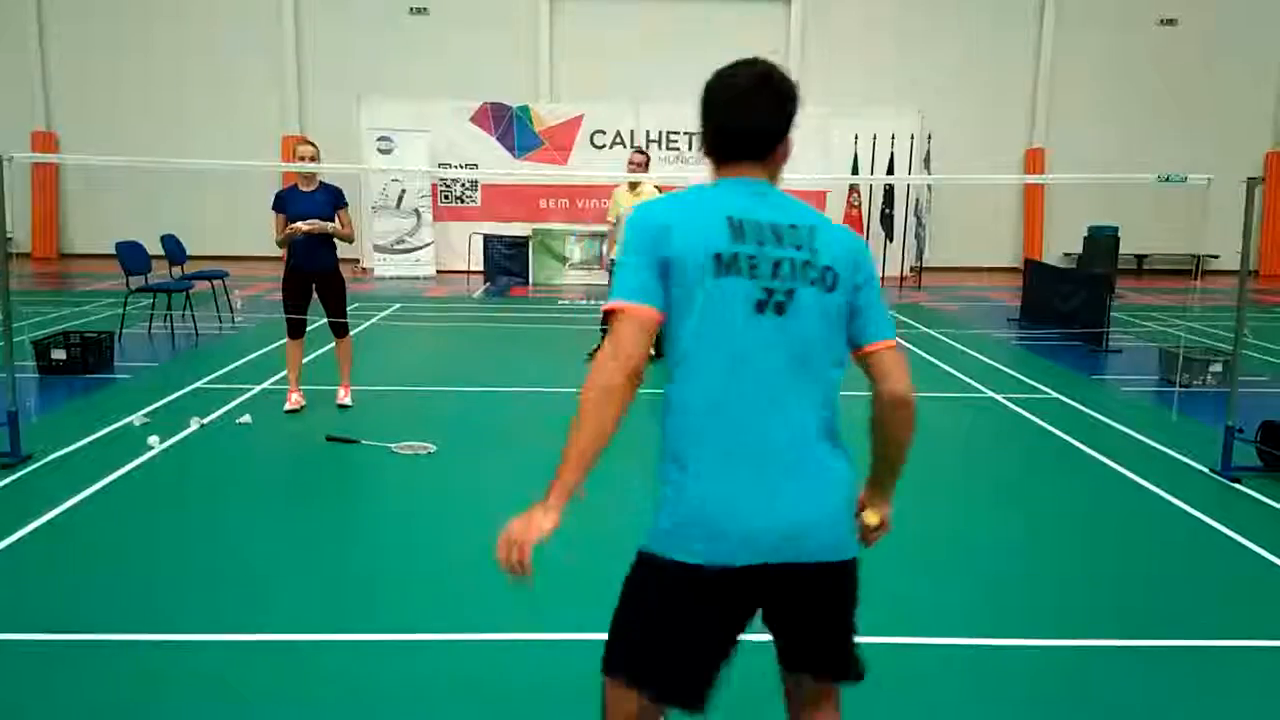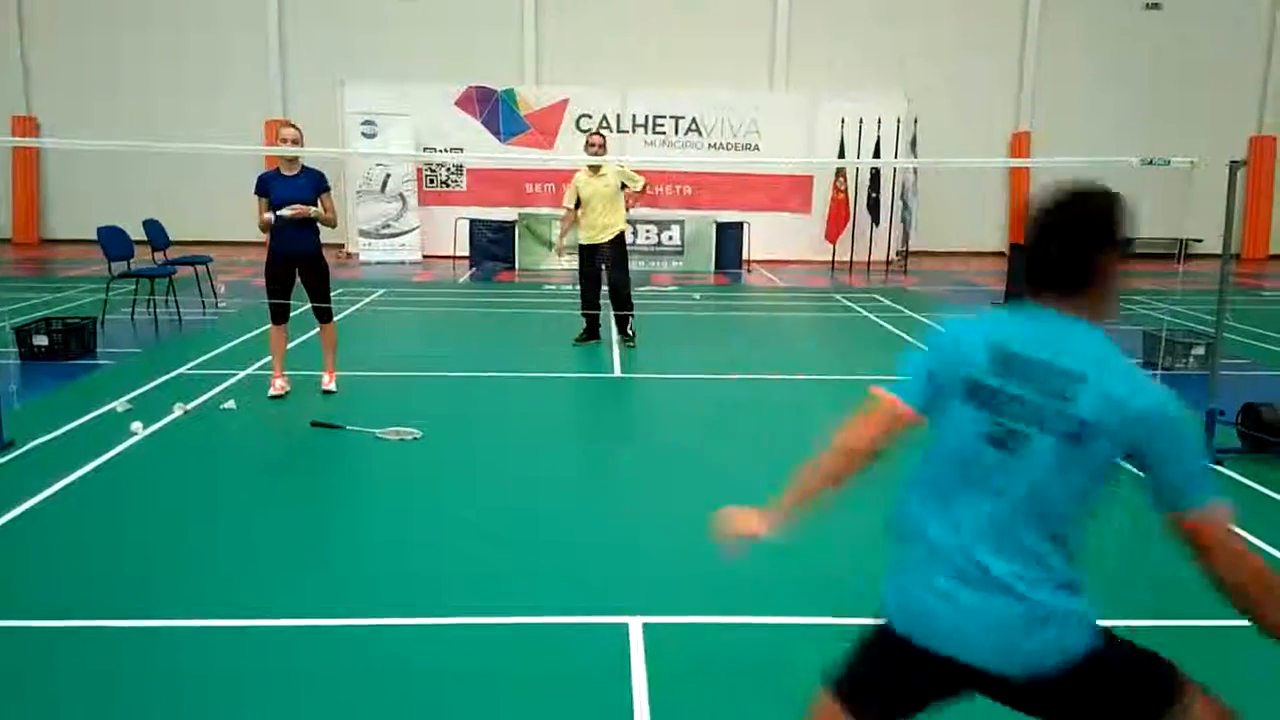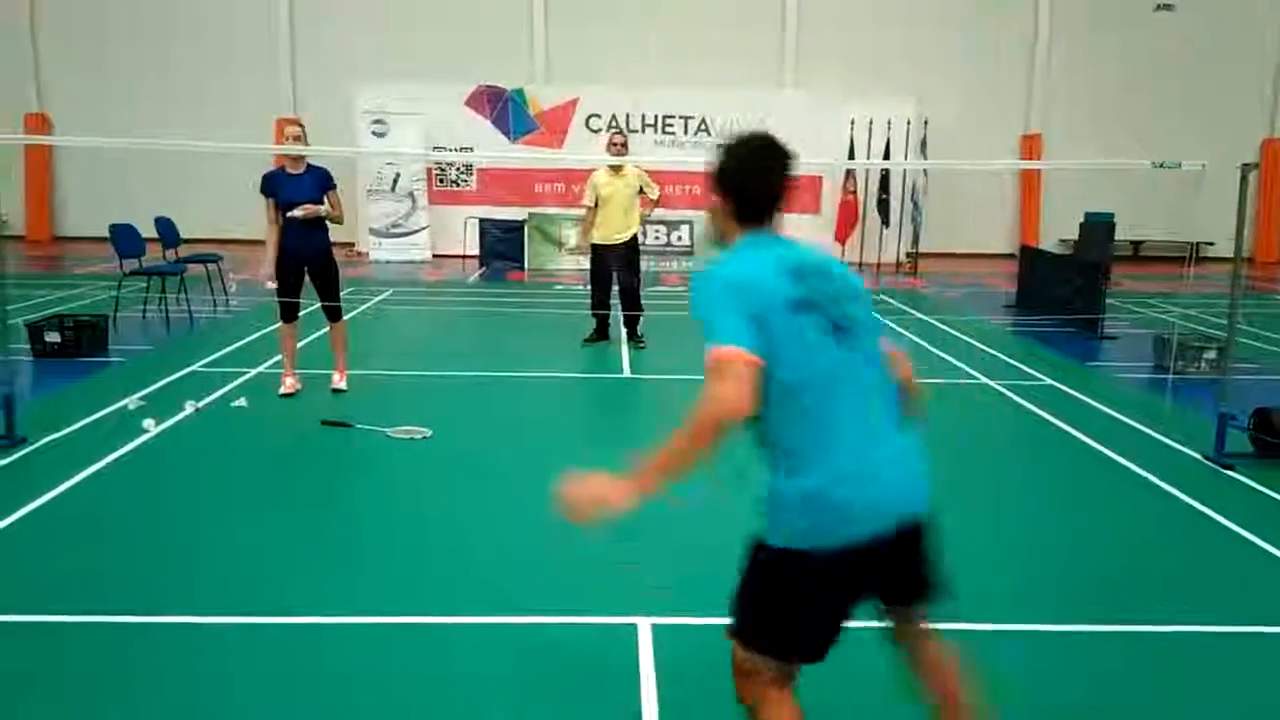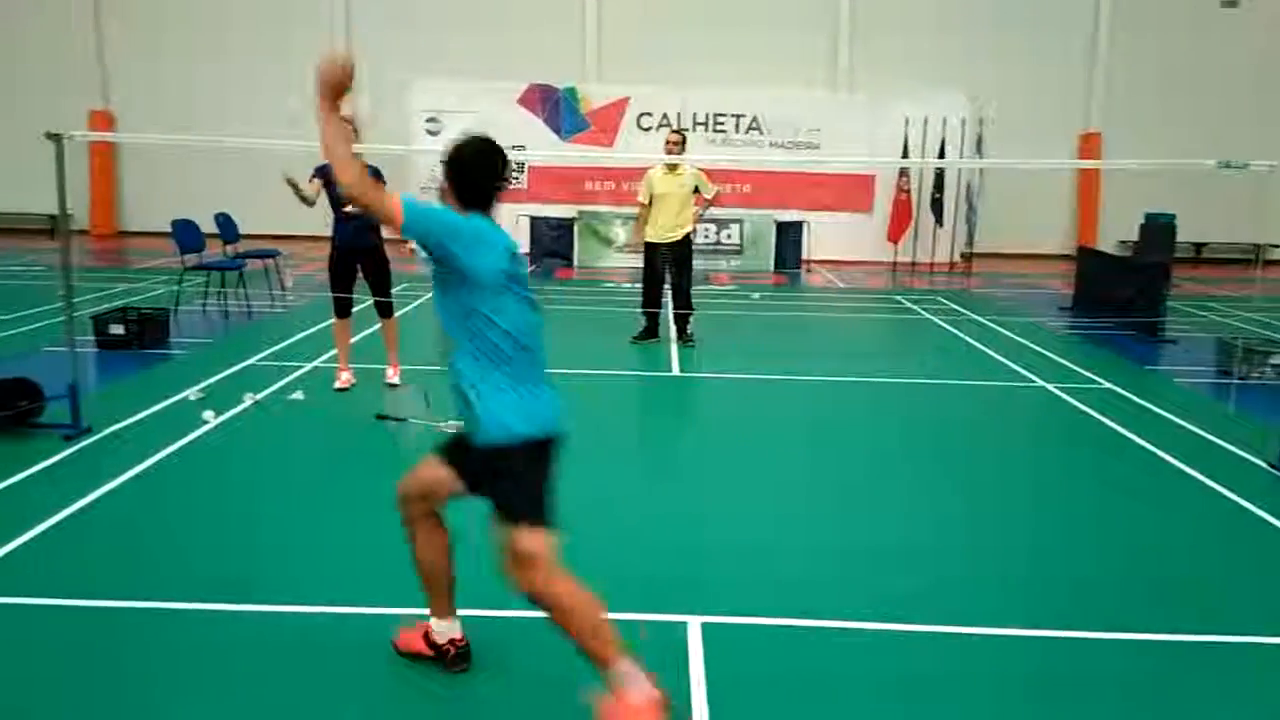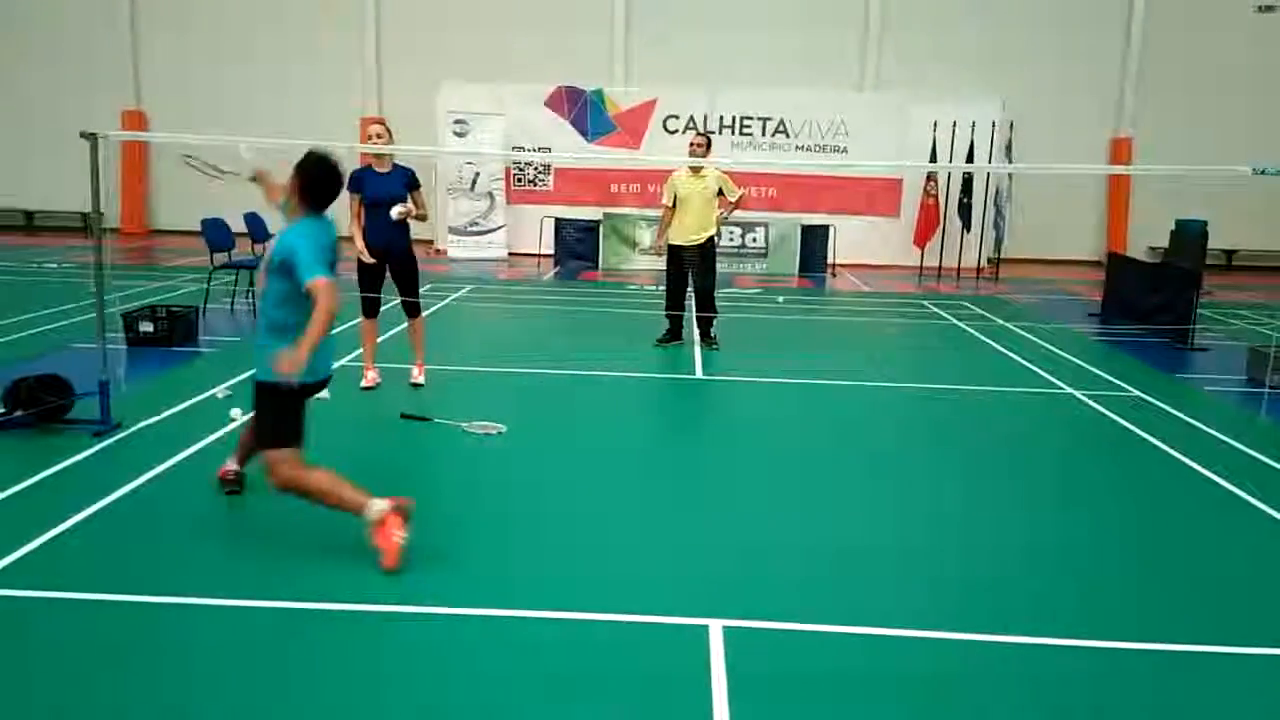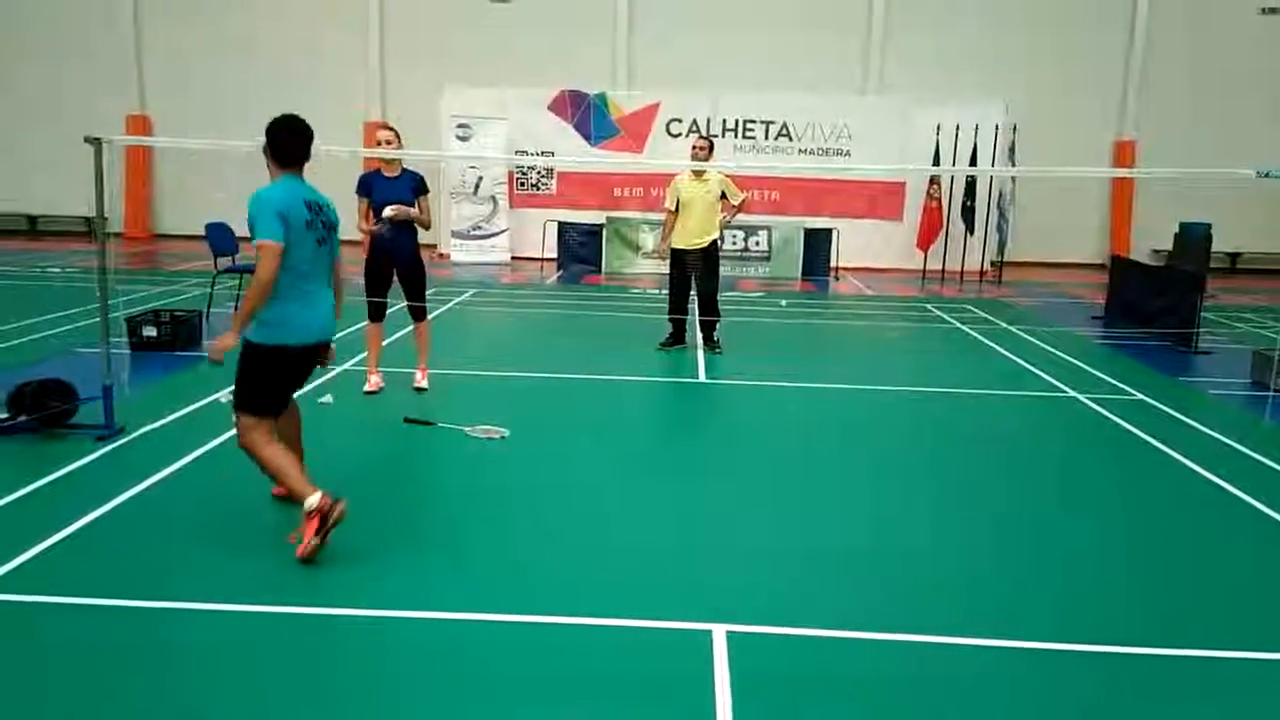
dt=0.5s
person 1, frame 1
left shoulder: (661, 222)
right shoulder: (840, 243)
left elbow: (621, 365)
right elbow: (898, 395)
left wrist: (551, 505)
right wrist: (879, 491)
left hip: (703, 527)
right hip: (821, 528)
person 1, frame 2
left shoulder: (960, 339)
right shoulder: (1144, 403)
left elbow: (862, 440)
right elbow: (1222, 553)
left wrist: (773, 515)
left hip: (923, 616)
right hip: (1038, 639)
person 1, frame 3
left shoulder: (722, 280)
right shoulder: (832, 273)
left elbow: (732, 403)
right elbow: (903, 381)
left wrist: (634, 487)
left hip: (817, 516)
right hip: (901, 493)
right knee: (911, 633)
person 1, frame 4
left shoulder: (458, 231)
right shoulder: (492, 243)
left elbow: (362, 192)
left wrist: (327, 106)
left hip: (513, 429)
right hip: (495, 427)
left knee: (535, 569)
right knee: (415, 493)
right ankle: (445, 633)
person 1, frame 5
left shoulder: (299, 238)
right shoulder: (318, 224)
left elbow: (327, 302)
right elbow: (292, 208)
left wrist: (302, 351)
right wrist: (267, 182)
left hip: (289, 369)
right hip: (293, 364)
left knee: (286, 470)
right knee: (262, 425)
left ankle: (379, 510)
right ankle: (238, 467)
person 1, frame 6
left shoulder: (269, 199)
right shoulder: (325, 205)
left elbow: (268, 269)
left wrist: (233, 331)
left hip: (276, 331)
right hip: (316, 329)
left knee: (252, 431)
right knee: (280, 400)
left ankle: (315, 502)
right ankle: (295, 481)
person 2, frame 1
left shoulder: (333, 193)
right shoulder: (284, 196)
left elbow: (350, 235)
right elbow: (279, 241)
left wrist: (327, 227)
right wrist: (289, 234)
left hip: (328, 270)
right hip: (296, 272)
left knee: (340, 329)
right knee: (294, 331)
left ankle: (344, 387)
right ankle: (294, 391)
person 2, frame 2
left shoulder: (316, 177)
right shoulder: (266, 180)
left elbow: (332, 220)
right elbow: (263, 226)
left wrist: (310, 211)
right wrist: (266, 220)
left hip: (311, 255)
right hip: (279, 257)
left knee: (324, 314)
right knee: (278, 317)
left ankle: (329, 373)
right ankle: (278, 377)
person 2, frame 3
left shoulder: (321, 175)
right shoulder: (271, 179)
left elbow: (339, 217)
right elbow: (273, 224)
left wrist: (320, 210)
right wrist: (269, 262)
left hip: (320, 253)
right hip: (288, 255)
left knee: (333, 312)
right knee: (288, 315)
left ankle: (340, 371)
right ankle: (289, 375)
person 2, frame 4
left shoulder: (372, 172)
right shoulder: (325, 171)
right elbow: (310, 199)
right wrist: (295, 187)
left hip: (371, 248)
right hip: (342, 249)
left knee: (385, 308)
right knee: (342, 311)
left ankle: (393, 366)
right ankle: (344, 370)
person 2, frame 5
left shoulder: (406, 174)
right shoulder: (359, 176)
left elbow: (424, 214)
right elbow: (355, 218)
left wrist: (412, 212)
right wrist: (359, 244)
left hip: (401, 250)
right hip: (371, 252)
left knee: (412, 308)
right knee: (369, 310)
left ankle: (418, 366)
right ankle: (370, 369)
person 2, frame 6
left shoulder: (415, 180)
right shoulder: (367, 180)
left elbow: (427, 223)
right elbow: (362, 221)
left wrist: (410, 214)
right wrist: (368, 229)
left hip: (409, 255)
right hip: (378, 255)
left knee: (418, 312)
right knee: (375, 314)
left ankle: (421, 370)
right ankle: (373, 373)
person 3, frame 1
left shoulder: (652, 192)
right shoulder: (618, 192)
right elbow: (613, 226)
right wrist: (608, 254)
right hip: (619, 258)
right ankle: (605, 344)
person 3, frame 2
left shoulder: (617, 172)
right shoulder: (578, 179)
left elbow: (640, 183)
right elbow: (570, 211)
left wrist: (631, 203)
right wrist: (561, 238)
left hip: (614, 239)
right hip: (587, 241)
left knee: (619, 287)
right knee: (588, 289)
left ankle: (627, 330)
right ankle: (591, 330)
person 3, frame 3
left shoulder: (638, 175)
right shoulder: (596, 178)
left elbow: (655, 193)
right elbow: (591, 210)
left wrist: (645, 211)
right wrist: (584, 236)
left hip: (627, 240)
right hip: (602, 242)
left knee: (630, 288)
right knee: (599, 289)
left ankle: (633, 331)
right ankle: (600, 329)
person 3, frame 4
left shoulder: (693, 174)
right shoulder: (652, 175)
left elbow: (711, 194)
right elbow: (645, 208)
left wrist: (700, 212)
right wrist: (638, 234)
left hip: (680, 239)
right hip: (654, 239)
left knee: (681, 288)
right knee: (651, 288)
left ankle: (683, 330)
right ankle: (650, 329)
person 3, frame 5
left shoulder: (717, 177)
right shoulder: (676, 177)
left elbow: (736, 196)
right elbow: (668, 209)
left wrist: (724, 215)
right wrist: (661, 236)
left hip: (704, 242)
right hip: (677, 242)
left knee: (705, 290)
right knee: (674, 290)
left ankle: (707, 333)
right ankle: (674, 331)
person 3, frame 6
left shoulder: (720, 180)
right shoulder: (678, 181)
left elbow: (739, 200)
right elbow: (671, 214)
left wrist: (727, 218)
right wrist: (664, 241)
left hip: (707, 246)
right hip: (680, 246)
left knee: (708, 295)
right knee: (678, 294)
left ankle: (710, 337)
right ankle: (677, 335)
